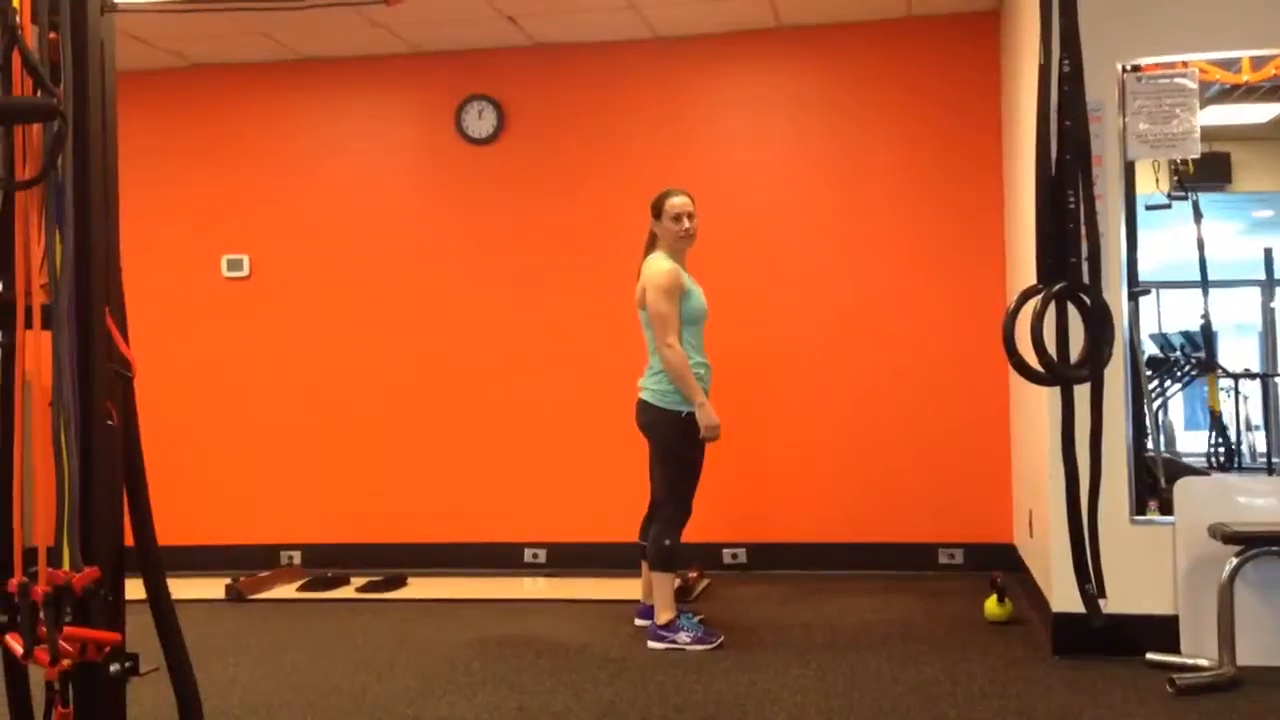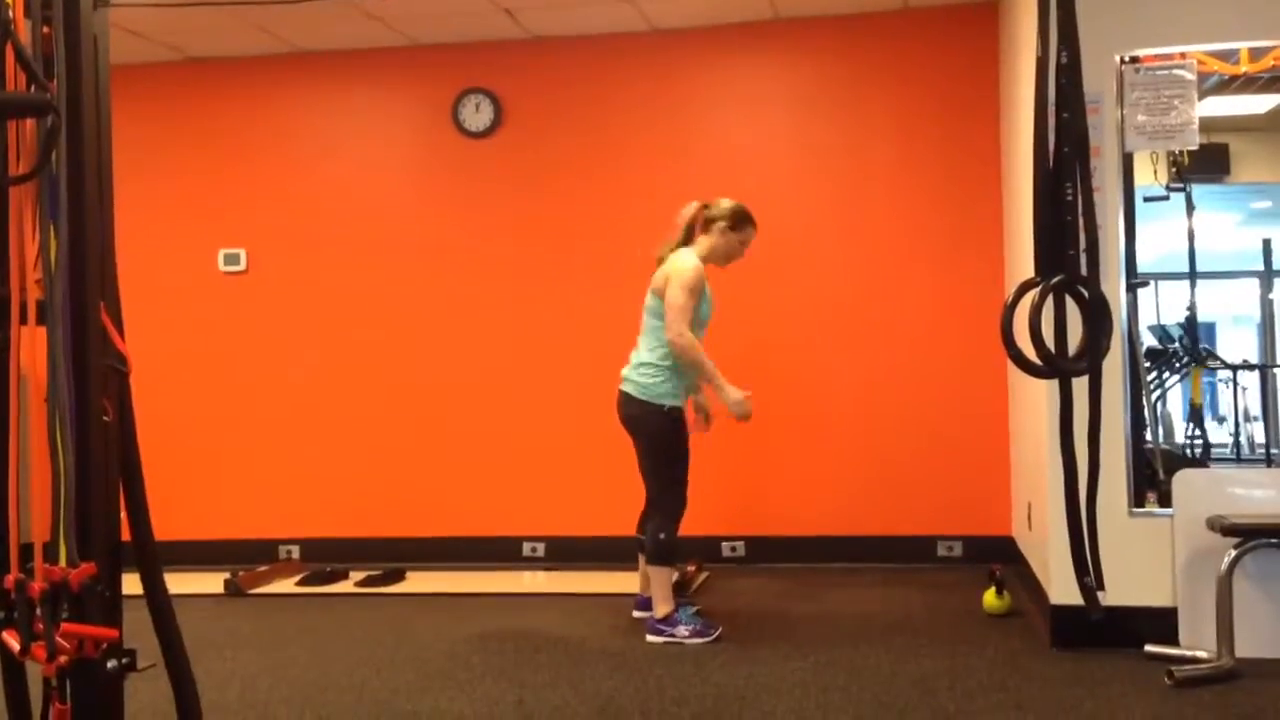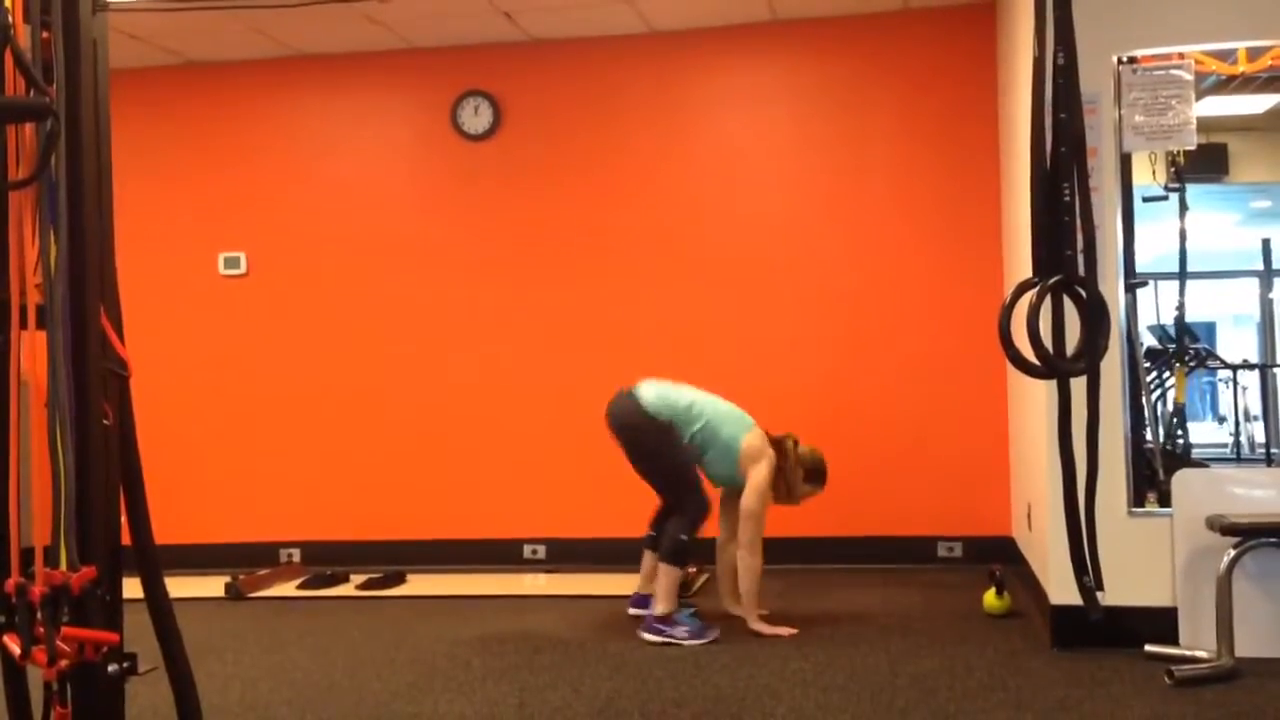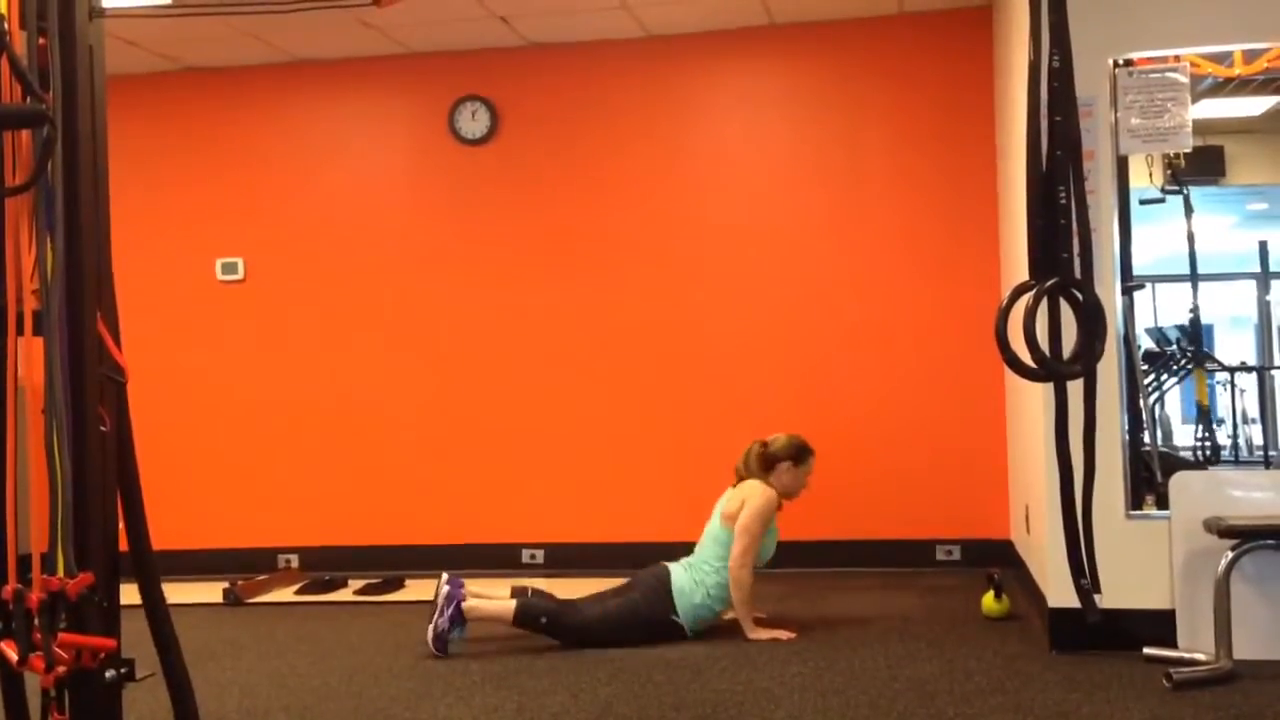
dt=0.7s
person 1, frame 1
left shoulder: (674, 270)
right shoulder: (663, 271)
right elbow: (669, 347)
left wrist: (698, 404)
right wrist: (703, 406)
left hip: (668, 406)
right hip: (672, 409)
left knee: (664, 507)
right knee: (673, 510)
left ankle: (652, 603)
right ankle: (665, 625)
person 1, frame 2
left shoulder: (683, 266)
right shoulder: (688, 266)
right elbow: (678, 337)
left wrist: (695, 394)
right wrist: (724, 389)
left hip: (646, 398)
right hip: (653, 401)
left knee: (662, 499)
right knee: (668, 502)
left ankle: (648, 596)
right ankle: (663, 617)
person 1, frame 3
left shoulder: (748, 463)
right shoulder: (761, 464)
left elbow: (730, 538)
right elbow: (747, 547)
left wrist: (730, 600)
right wrist: (753, 618)
left hip: (634, 406)
right hip: (639, 414)
left knee: (679, 504)
right knee: (692, 507)
left ankle: (645, 593)
right ankle: (661, 617)
person 1, frame 4
left shoulder: (745, 490)
right shoulder: (764, 496)
right elbow: (739, 565)
left wrist: (729, 607)
right wrist: (751, 626)
left hip: (665, 585)
right hip: (669, 606)
left knee: (568, 612)
right knee: (570, 623)
left ankle: (462, 592)
right ankle: (463, 608)
